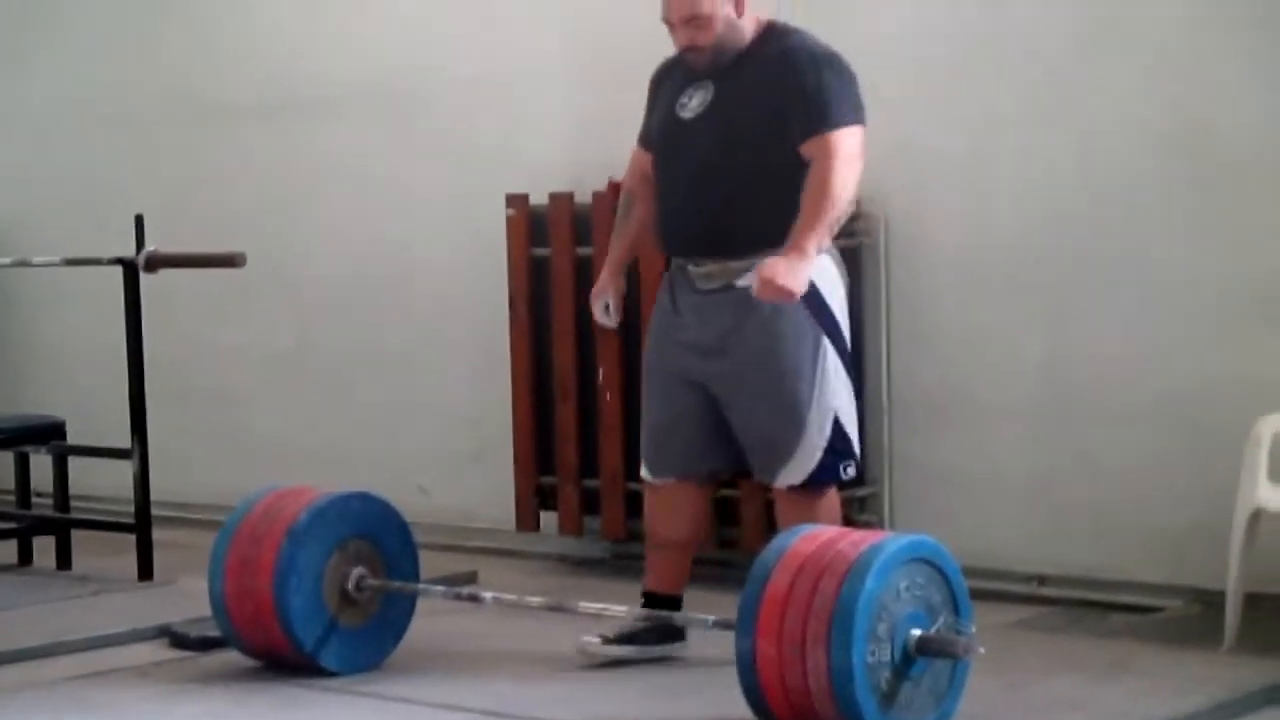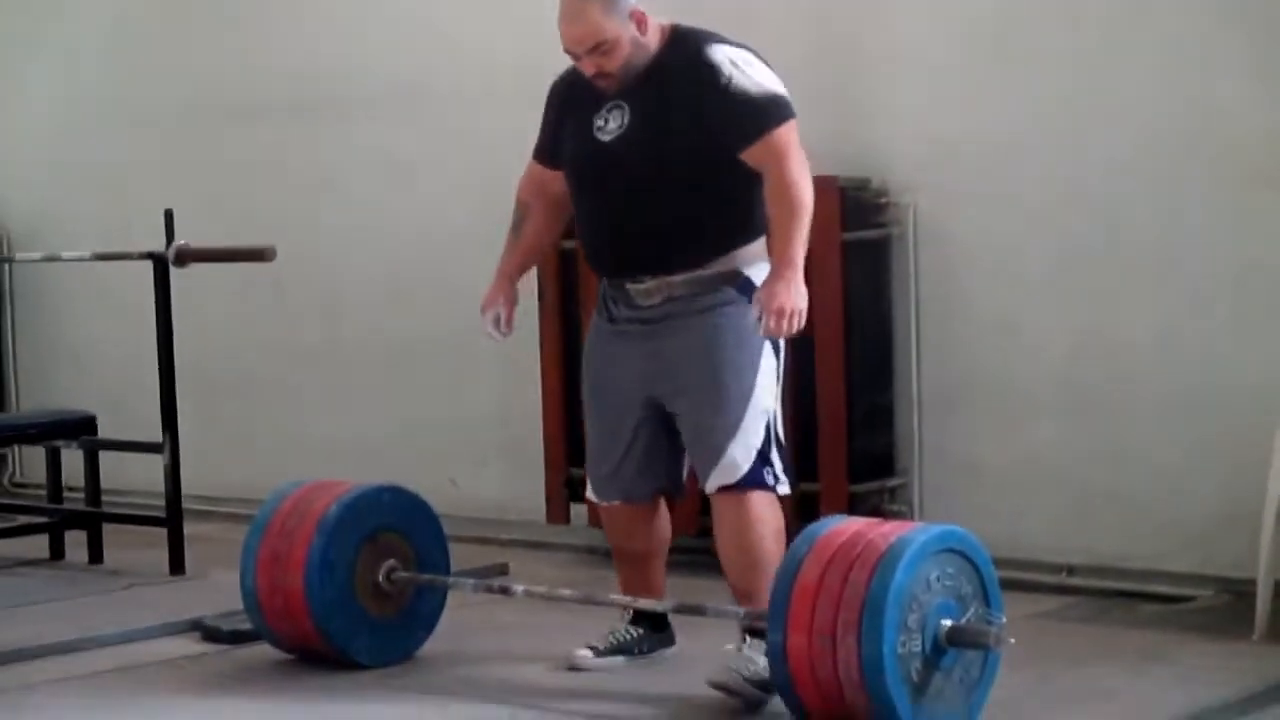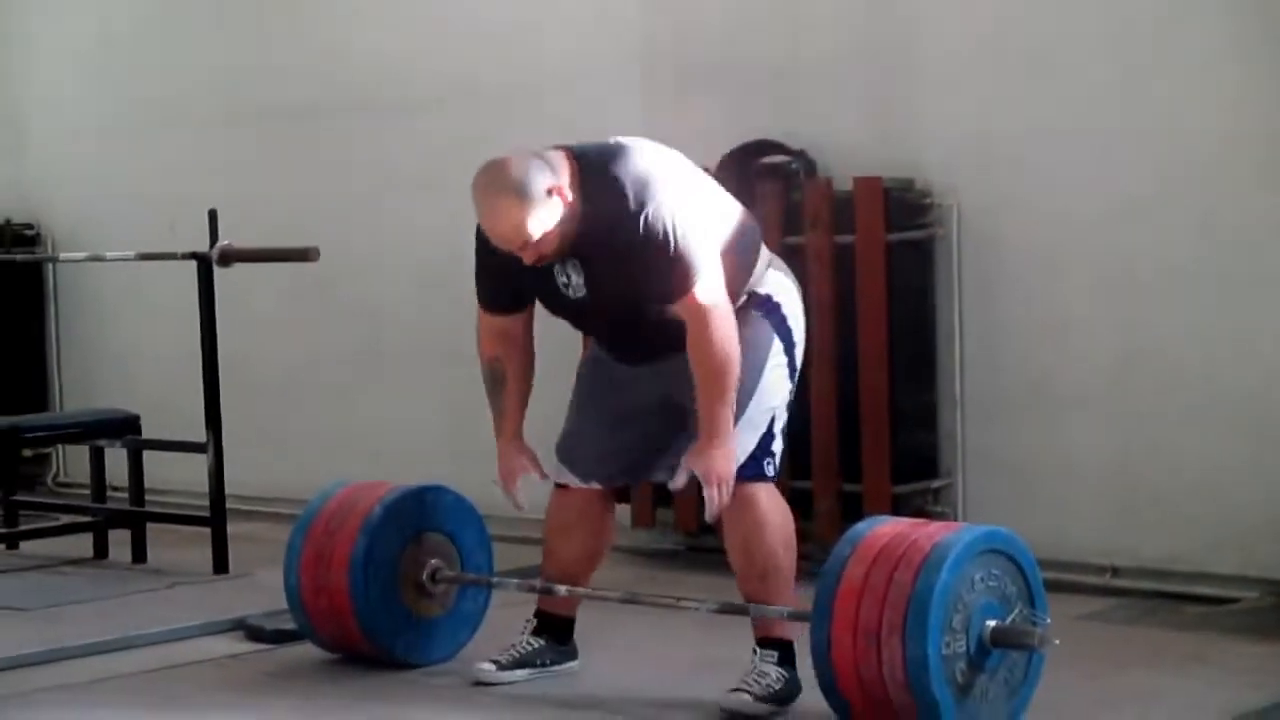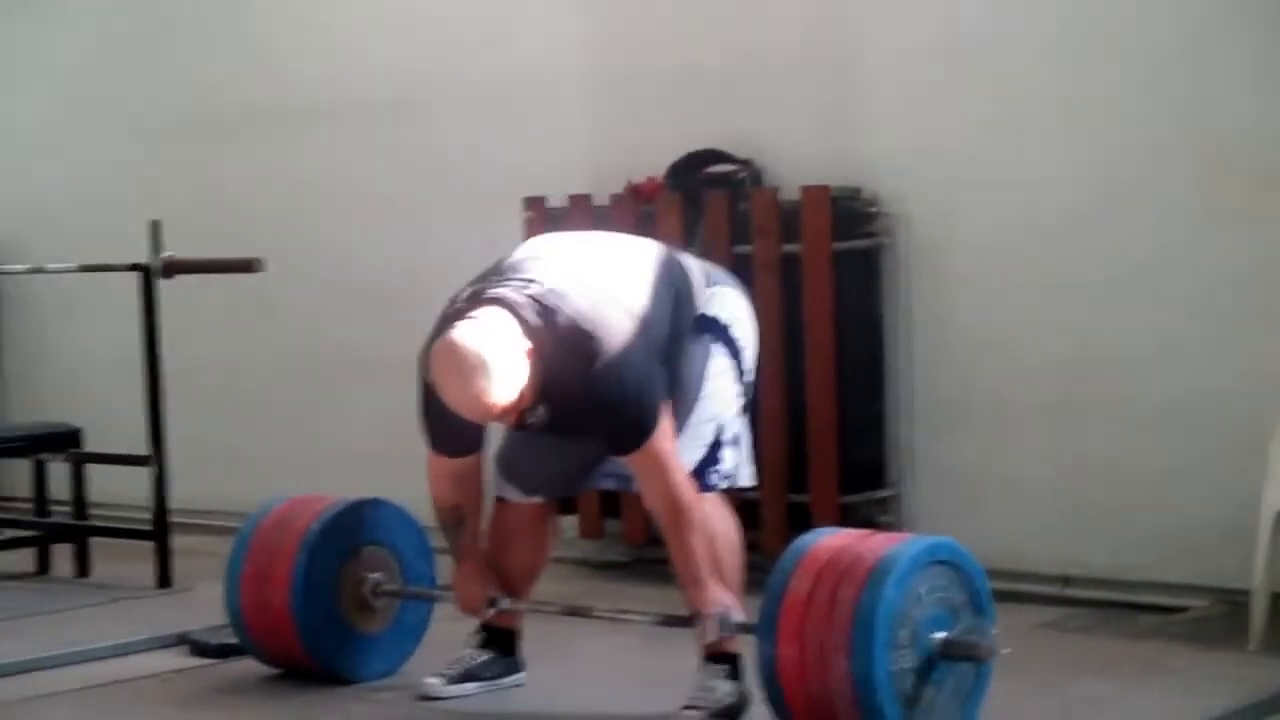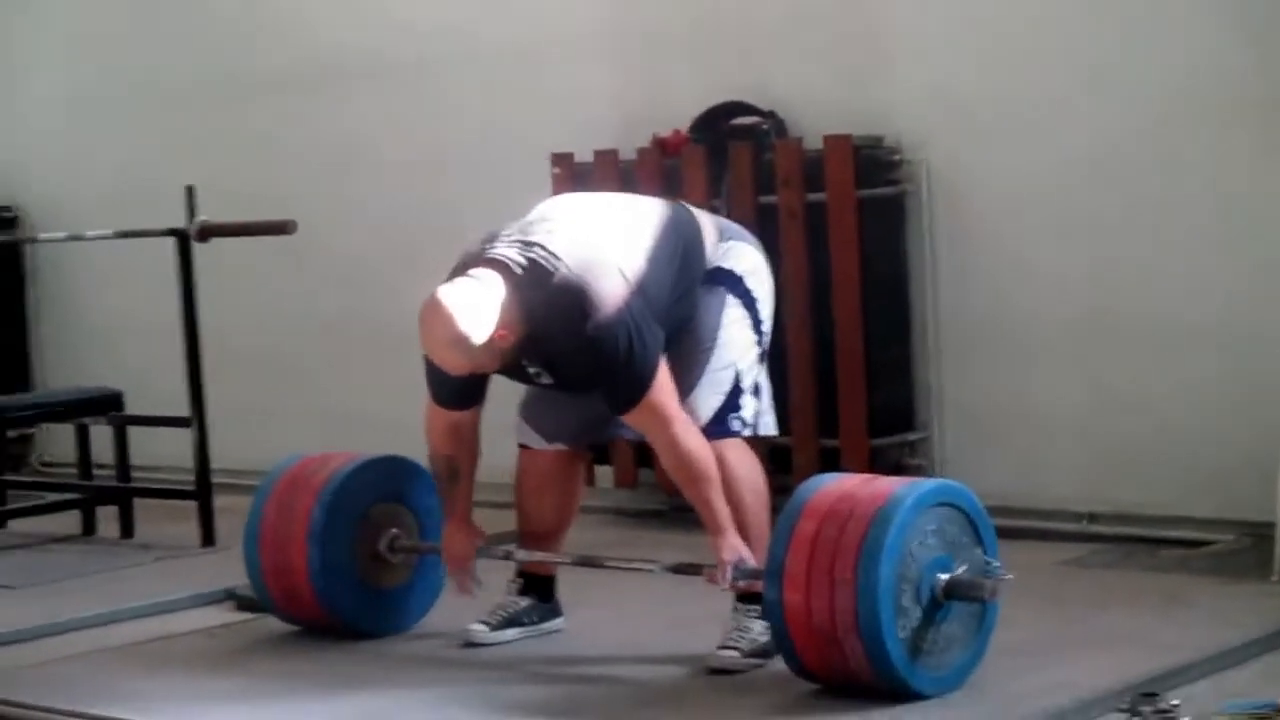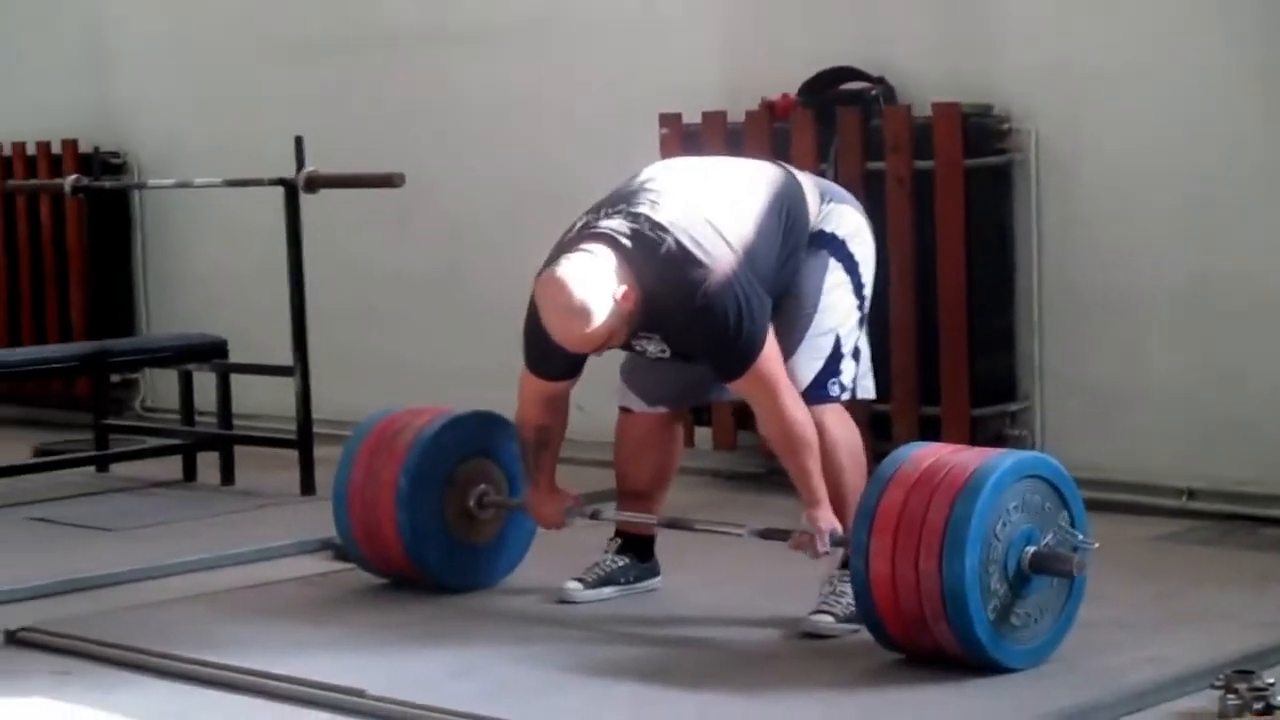
dt=0.7s
person 1, frame 1
left shoulder: (802, 65)
right shoulder: (672, 79)
left elbow: (838, 161)
right elbow: (645, 176)
left wrist: (801, 255)
right wrist: (614, 264)
left hip: (775, 292)
right hip: (686, 294)
left knee: (799, 466)
right knee: (670, 465)
right ankle: (661, 614)
person 1, frame 2
left shoulder: (718, 72)
right shoulder: (572, 94)
left elbow: (785, 168)
right elbow: (544, 192)
left wrist: (788, 272)
right wrist: (508, 276)
left hip: (719, 301)
right hip: (624, 311)
left knee: (735, 474)
right knee: (618, 483)
left ankle: (759, 644)
right ankle: (648, 621)
person 1, frame 3
left shoulder: (647, 199)
right shoulder: (506, 231)
left elbow: (709, 317)
right elbow: (501, 335)
left wrist: (714, 435)
right wrist: (508, 437)
left hip: (741, 313)
right hip: (628, 349)
left knee: (741, 475)
right knee: (579, 478)
left ankle: (777, 657)
right ankle: (549, 636)
person 1, frame 4
left shoulder: (605, 359)
right shoulder: (450, 365)
left elbow: (661, 482)
right elbow: (452, 473)
left wrist: (702, 585)
right wrist: (469, 566)
left knee: (693, 482)
right knee: (519, 486)
left ankle: (723, 671)
right ankle: (497, 648)
person 1, frame 5
left shoulder: (597, 321)
right shoulder: (461, 316)
left elbow: (668, 432)
right elbow: (451, 425)
left wrist: (723, 534)
right wrist: (456, 524)
left hip: (714, 271)
left knee: (713, 432)
right knee: (544, 435)
left ankle: (756, 610)
right ankle: (535, 593)
person 1, frame 6
left shoulder: (709, 290)
right shoulder: (563, 294)
left elbow: (774, 401)
right elbow: (541, 396)
left wrist: (816, 506)
right wrist: (540, 487)
left hip: (818, 234)
left knee: (813, 397)
right knee: (644, 397)
left ankle: (851, 574)
right ankle: (633, 553)
